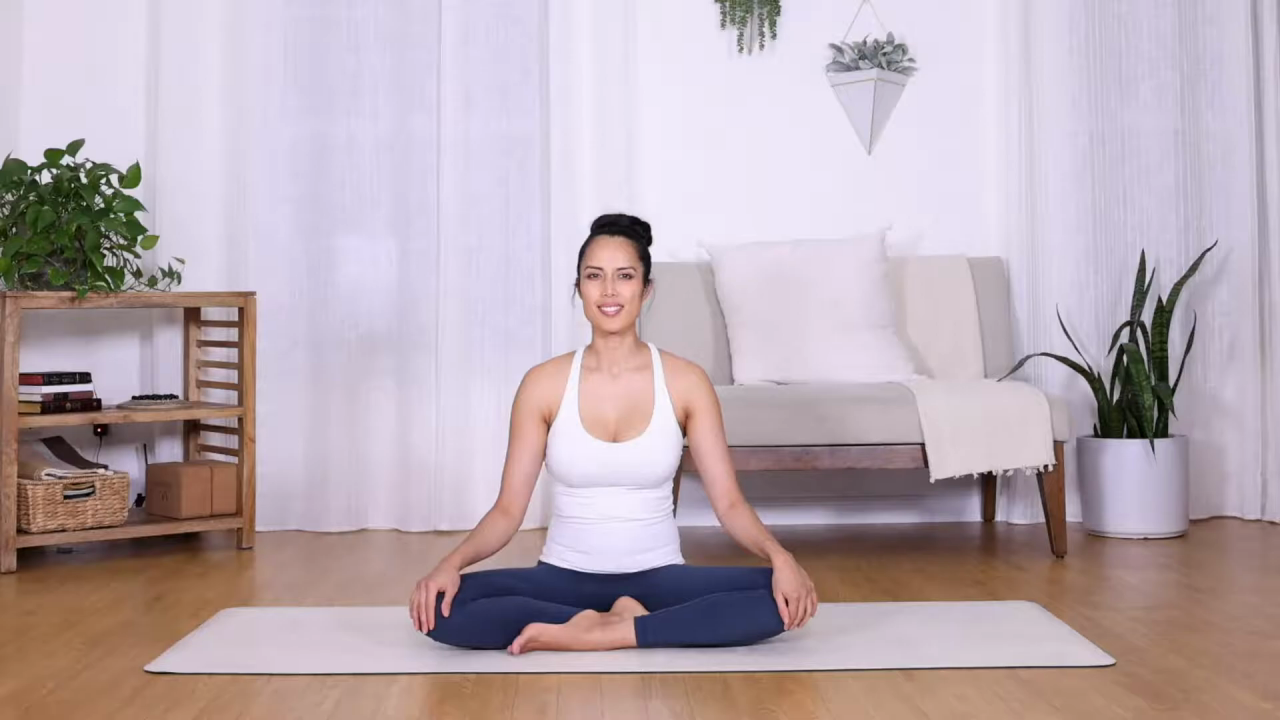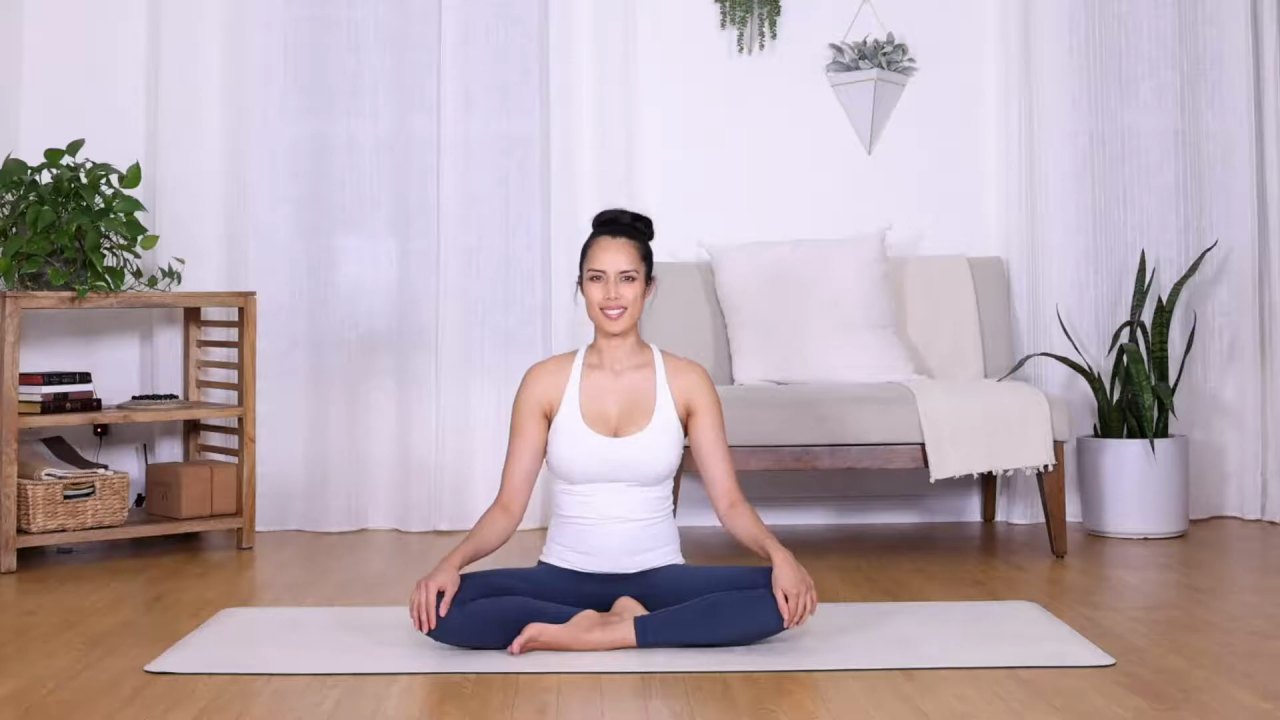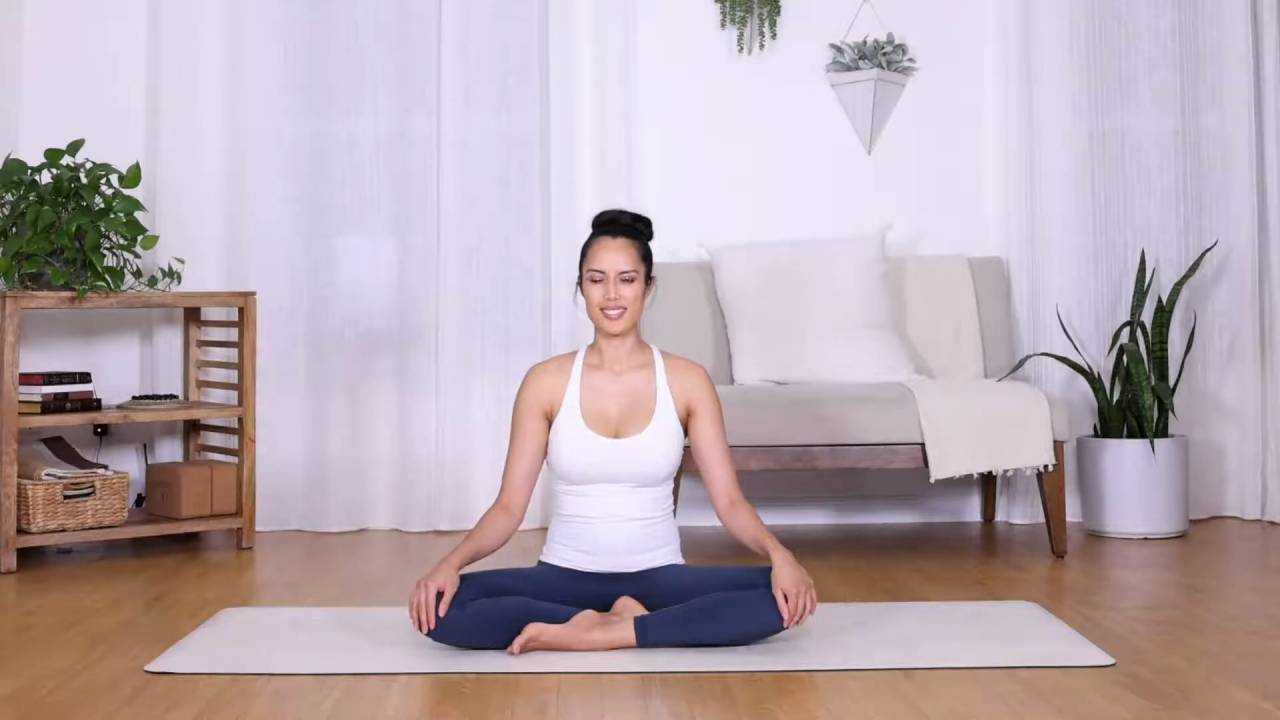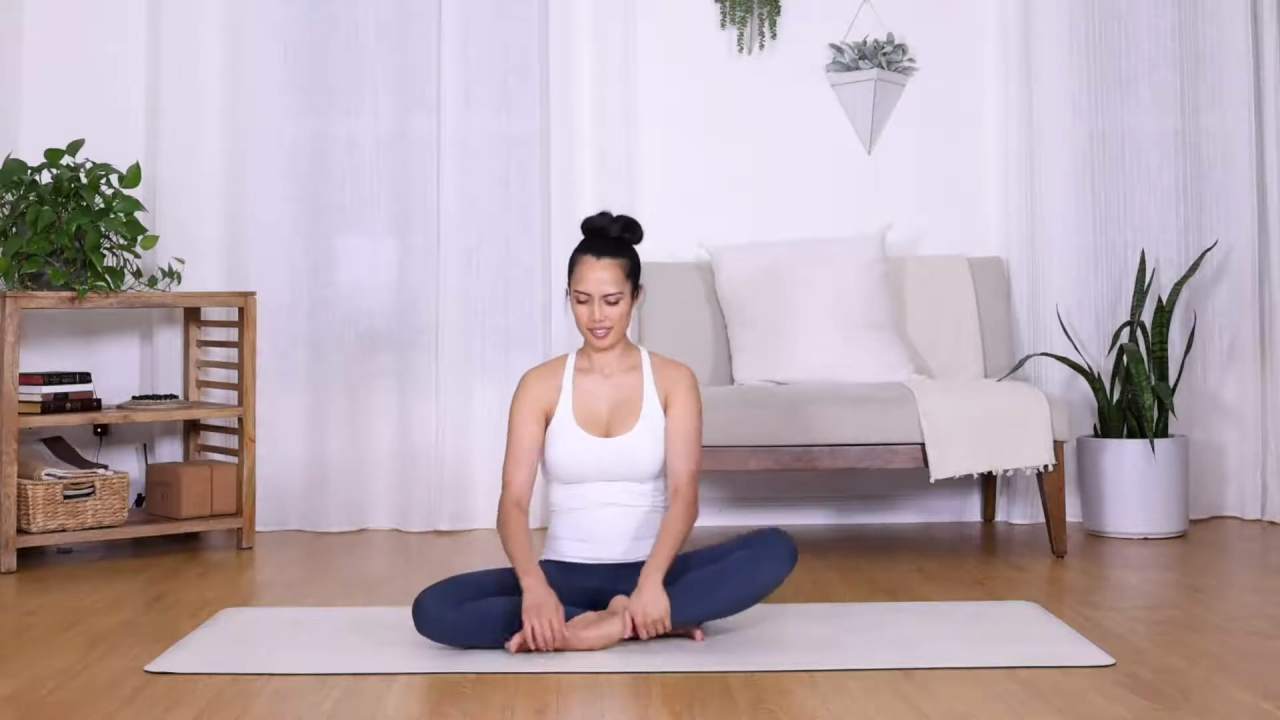
dt=0.7s
person 1, frame 1
left shoulder: (686, 381)
right shoulder: (544, 383)
left elbow: (729, 502)
right elbow: (508, 509)
left wrist: (780, 557)
right wrist: (450, 564)
left hip: (657, 576)
right hip: (566, 576)
left knee: (784, 598)
right knee: (439, 607)
left ankle: (602, 633)
right ankle: (620, 621)
person 1, frame 2
left shoulder: (688, 380)
right shoulder: (545, 380)
left elbow: (729, 501)
right elbow: (508, 505)
left wrist: (780, 554)
right wrist: (451, 562)
left hip: (658, 577)
right hip: (565, 576)
left knee: (783, 596)
right knee: (441, 608)
left ankle: (596, 633)
right ankle: (622, 622)
person 1, frame 3
left shoulder: (687, 381)
right shoulder: (546, 381)
left elbow: (729, 500)
right elbow: (509, 505)
left wrist: (779, 554)
right wrist: (450, 562)
left hip: (657, 576)
right hip: (566, 576)
left knee: (785, 598)
right knee: (439, 608)
left ankle: (592, 632)
right ankle: (626, 624)
person 1, frame 4
left shoulder: (673, 380)
right shoulder: (540, 385)
left elbow: (684, 494)
right elbow: (513, 501)
left wrist: (652, 579)
right wrist: (534, 585)
left hip: (651, 572)
right hip: (567, 574)
left knee: (776, 550)
right knee: (432, 609)
left ankle: (607, 628)
right ankle: (635, 622)
